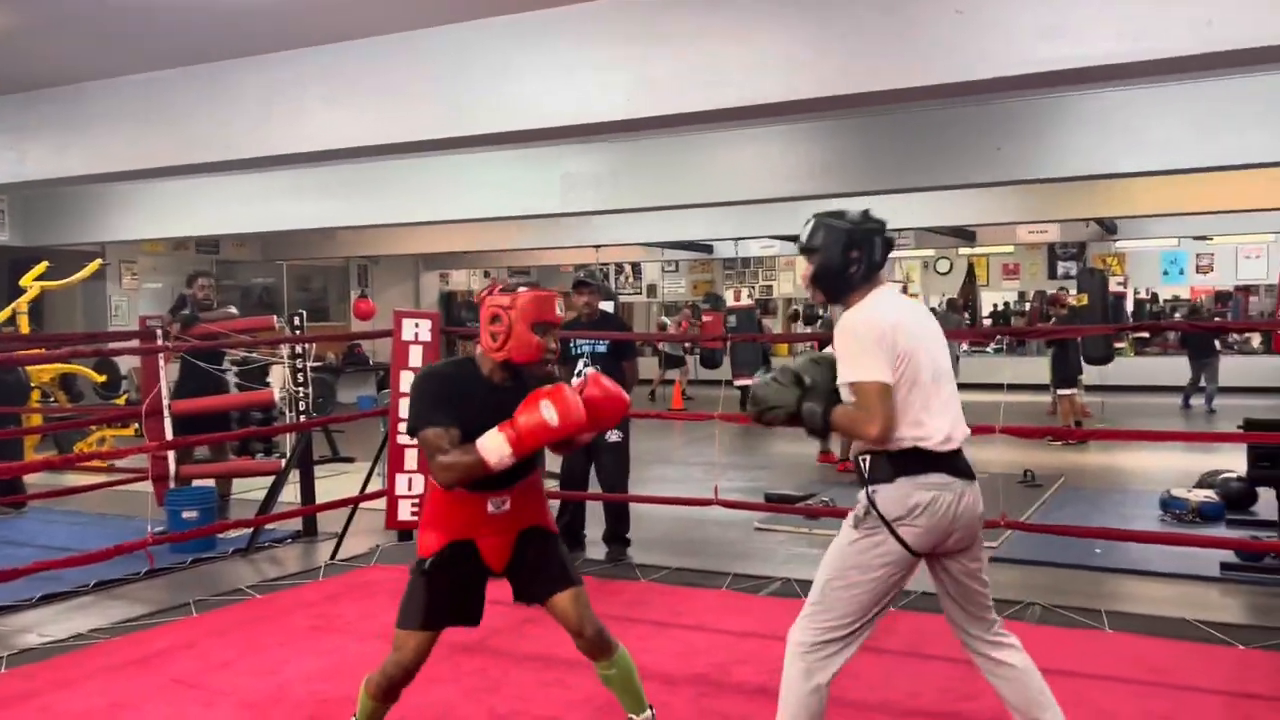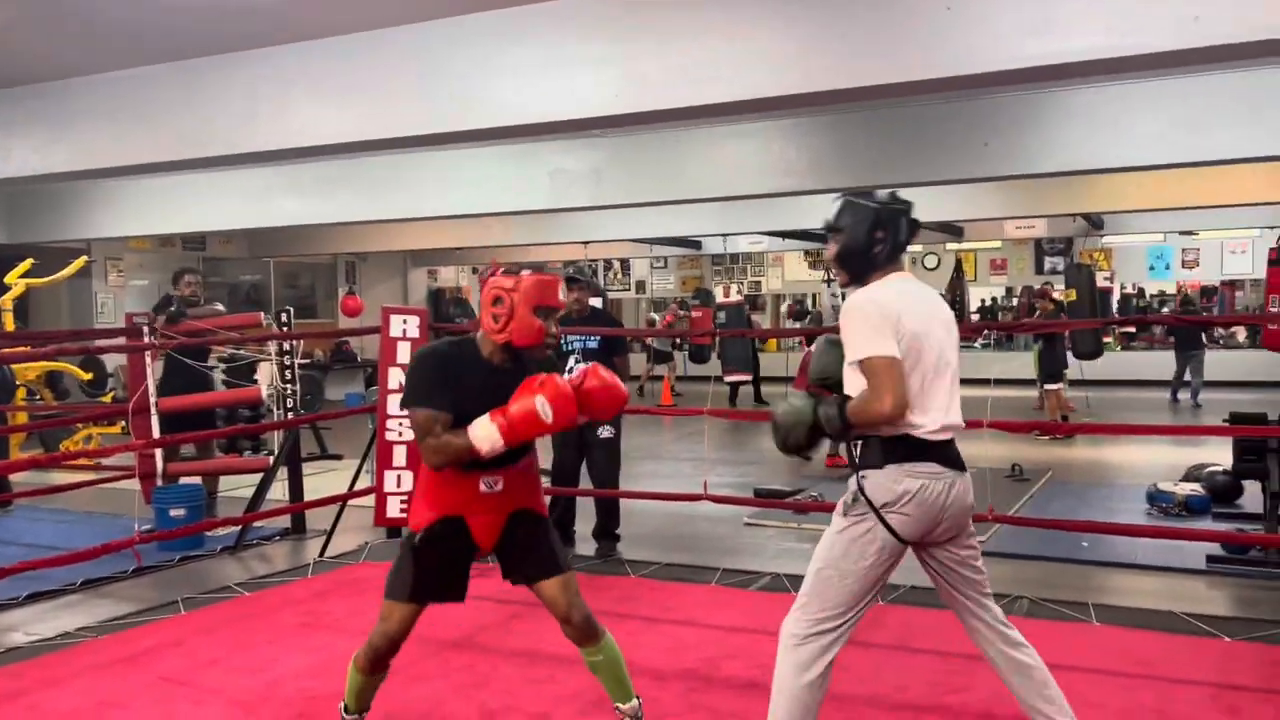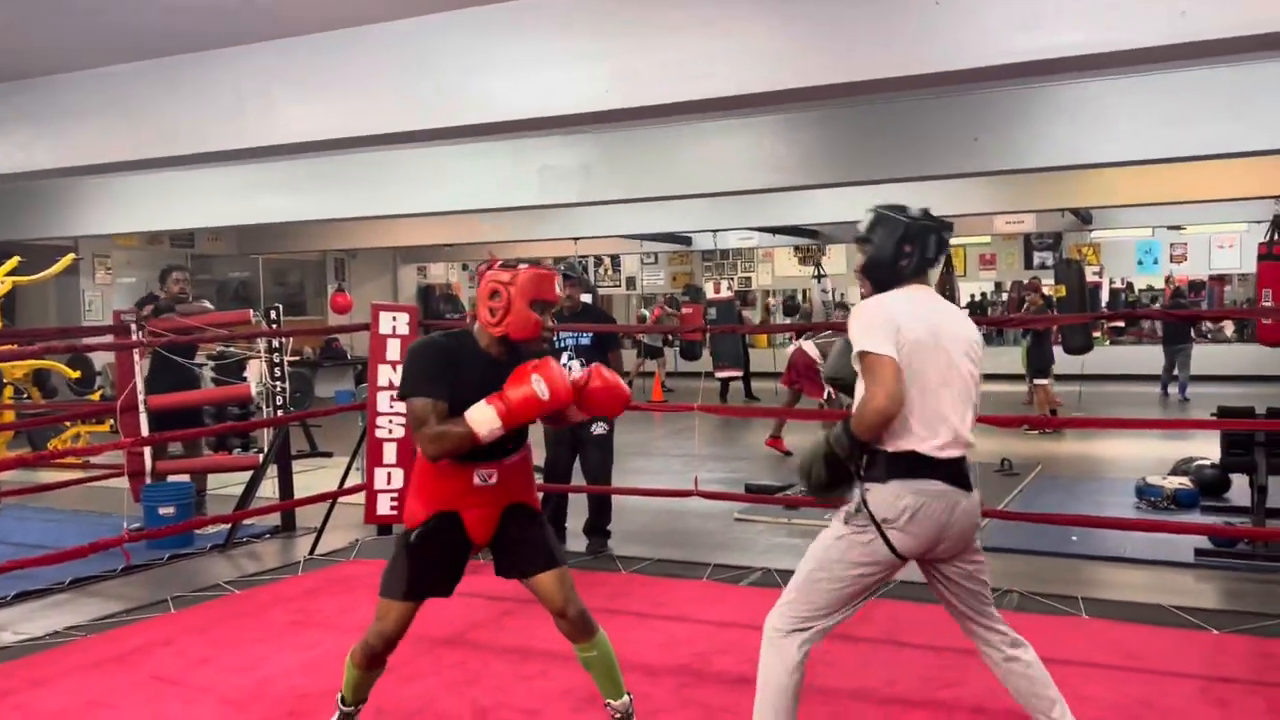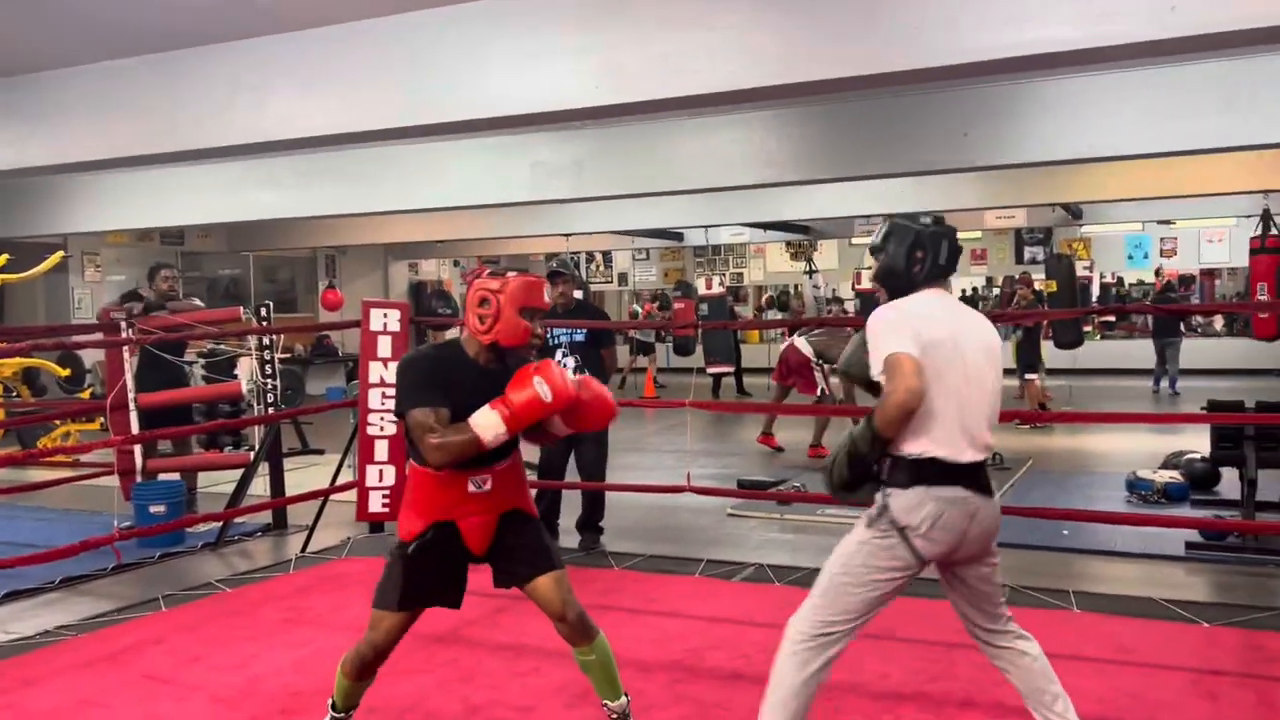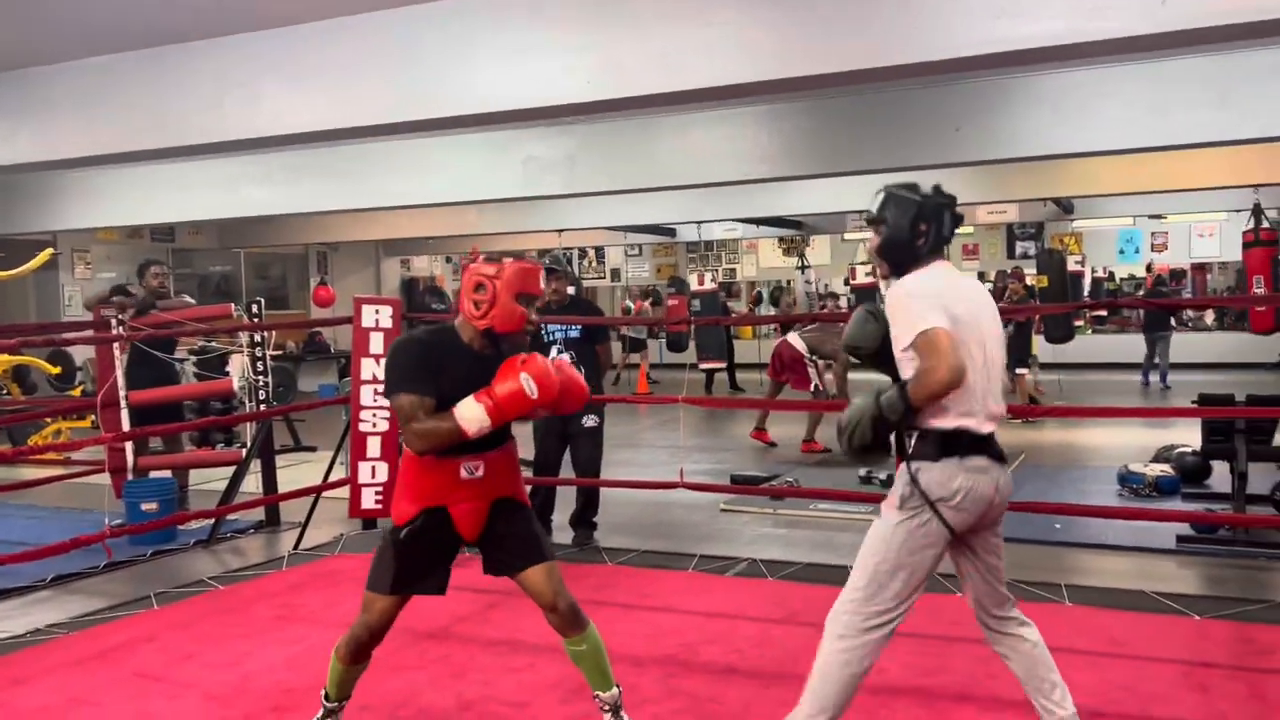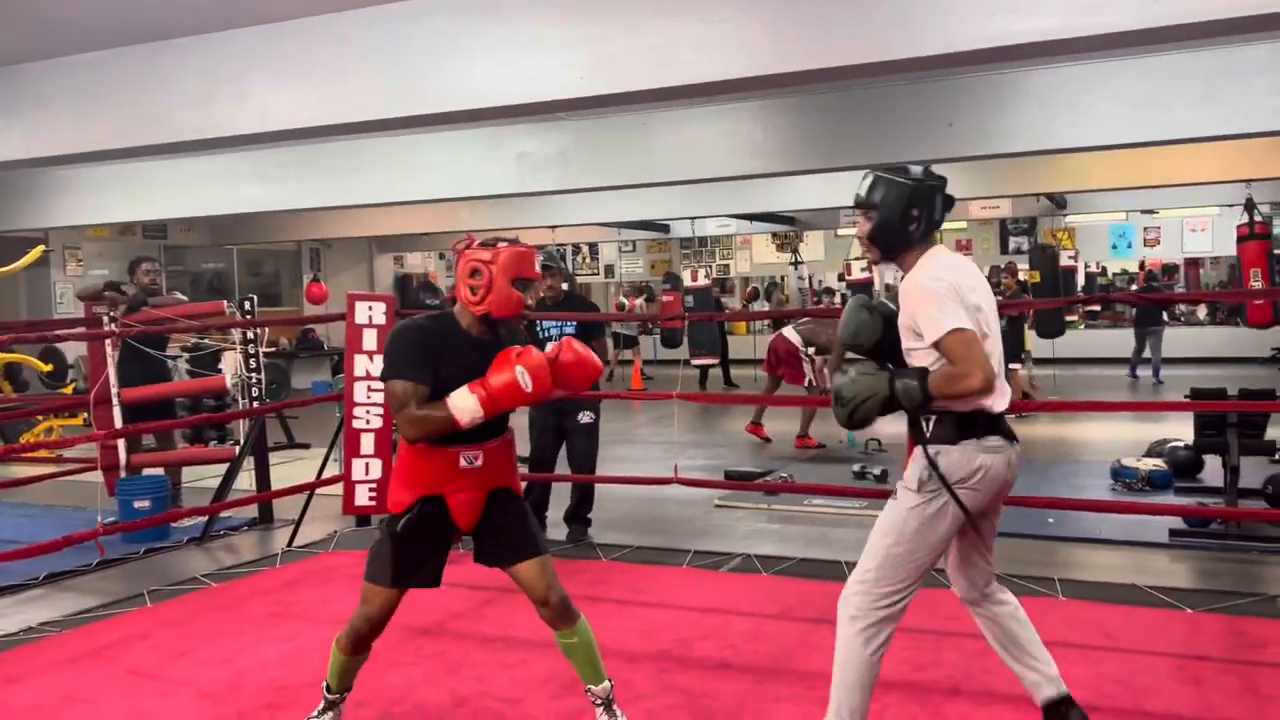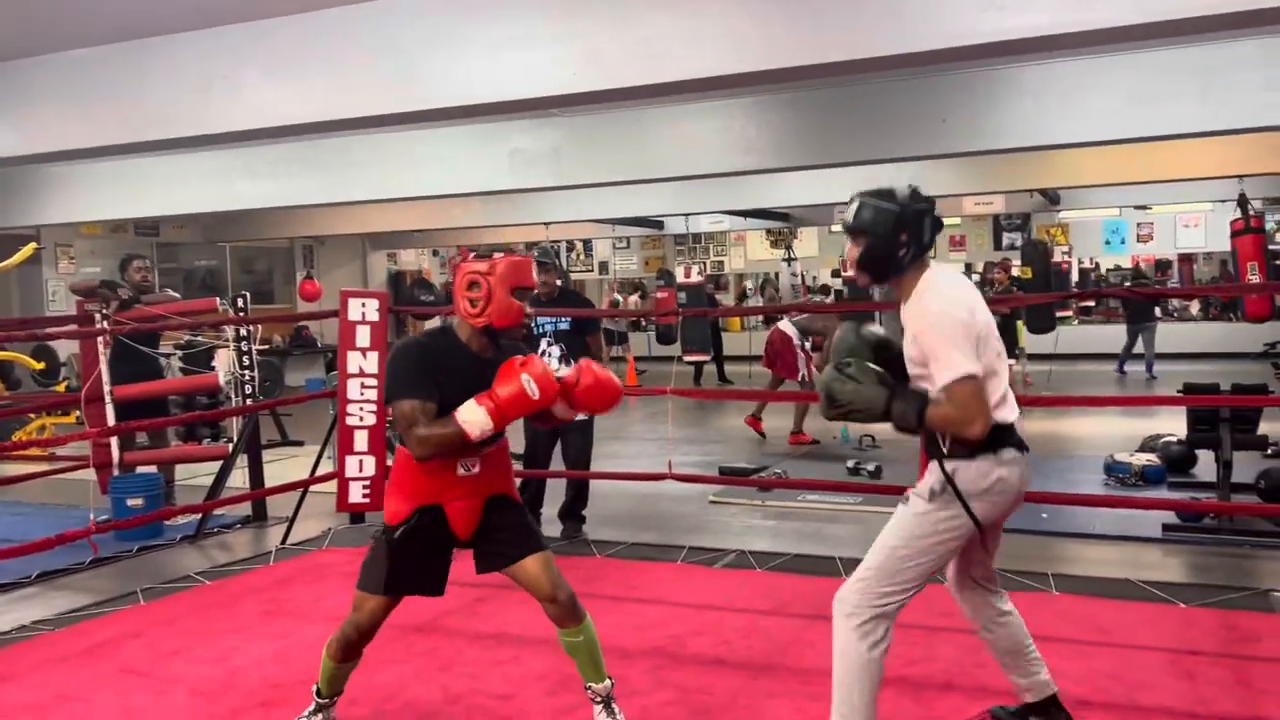
dt=0.1s
person 1, frame 1
left shoulder: (861, 322)
right shoulder: (915, 312)
left elbow: (874, 427)
left wrist: (803, 407)
right wrist: (834, 390)
left hip: (902, 497)
right hip: (958, 490)
left knee: (814, 641)
right knee: (987, 635)
person 1, frame 2
left shoulder: (867, 301)
right shoulder: (934, 302)
left elbow: (886, 405)
left wrist: (821, 413)
left hip: (891, 483)
right hip: (950, 480)
left knee: (807, 633)
right knee: (985, 619)
person 1, frame 3
left shoulder: (876, 311)
right shoulder: (963, 323)
left elbow: (882, 404)
left wrist: (837, 445)
left hip: (892, 496)
right hip: (955, 495)
left knee: (788, 628)
right knee: (988, 629)
person 1, frame 4
left shoulder: (892, 318)
right shoulder: (983, 327)
left elbow: (907, 398)
left wrist: (859, 444)
left hip: (914, 501)
right hip: (974, 500)
left knee: (812, 634)
right knee: (998, 628)
person 1, frame 5
left shoulder: (911, 290)
right shoulder: (976, 292)
left elbow: (947, 372)
left wrist: (883, 410)
right wrist: (891, 352)
left hip: (938, 473)
right hip: (987, 469)
left knee: (857, 621)
right knee: (999, 613)
person 1, frame 6
left shoulder: (928, 282)
right shoulder: (953, 266)
left elbow: (976, 378)
left wrist: (893, 390)
right wrist: (888, 336)
left hip: (953, 458)
right hip: (988, 451)
left knee: (866, 604)
right knee: (981, 589)
person 1, frame 7
left shoulder: (932, 308)
right shoulder: (946, 285)
left elbow: (971, 419)
left wrist: (888, 405)
right wrist: (883, 354)
left hip: (969, 471)
right hip: (1001, 463)
left knee: (860, 605)
right knee: (977, 592)
person 2, frame 1
left shoulder: (533, 379)
right shoulder: (438, 383)
left elbow: (562, 442)
right elbow: (447, 470)
left wrist: (585, 413)
right wrist: (522, 432)
left hip: (524, 525)
right hip: (455, 532)
left knee: (590, 632)
right knee: (402, 663)
person 2, frame 2
left shoulder: (531, 362)
right shoulder: (437, 361)
left elbow: (553, 419)
right elbow: (435, 451)
left wrist: (582, 395)
right wrist: (512, 422)
left hip: (516, 505)
right hip: (447, 511)
left knee: (576, 617)
right knee: (388, 636)
person 2, frame 3
left shoulder: (527, 355)
right shoulder: (433, 353)
left elbow: (549, 412)
right elbow: (431, 441)
left wrist: (584, 394)
right wrist: (510, 405)
left hip: (510, 500)
right hip: (441, 506)
left knee: (571, 611)
right knee: (384, 634)
person 2, frame 4
left shoulder: (516, 364)
right shoulder: (425, 366)
left elbow: (537, 430)
right elbow: (436, 449)
left wrist: (575, 413)
right wrist: (512, 409)
left hip: (506, 508)
right hip: (436, 516)
left knee: (571, 616)
right knee: (377, 642)
person 2, frame 5
left shoulder: (508, 350)
right shoulder: (416, 350)
right elbow: (419, 437)
left wrist: (554, 392)
right wrist: (497, 400)
left hip: (497, 496)
right hip: (429, 502)
left knee: (562, 606)
right knee: (370, 625)
person 2, frame 6
left shoulder: (508, 337)
right shoulder: (416, 338)
left elbow: (538, 391)
right elbow: (410, 423)
left wrist: (563, 371)
right wrist: (492, 393)
left hip: (494, 487)
right hip: (425, 492)
left knee: (553, 600)
right knee: (371, 616)
person 2, frame 7
left shoulder: (507, 349)
right shoulder: (416, 355)
left elbow: (538, 411)
right elbow: (420, 441)
left wrist: (576, 395)
right wrist: (498, 405)
left hip: (490, 494)
right hip: (423, 501)
left knee: (560, 598)
right knee: (362, 622)
person 3, frame 1
left shoulder: (617, 327)
right shoulder: (567, 330)
left elbow: (631, 374)
left knee: (614, 482)
right knee: (571, 479)
left ankle: (617, 541)
right ankle: (571, 537)
person 3, frame 2
left shoulder: (608, 323)
right shoulder: (558, 327)
left elbow: (622, 369)
left hip: (602, 413)
left knee: (605, 477)
right knee: (562, 475)
left ankle: (607, 537)
right ankle: (561, 533)
person 3, frame 3
left shoulder: (600, 319)
right shoulder: (550, 323)
left elbow: (616, 365)
left knee: (598, 474)
right knee: (555, 472)
left ankle: (598, 533)
right ankle: (553, 530)
person 3, frame 4
left shoulder: (594, 315)
right shoulder: (543, 321)
left elbow: (611, 361)
left knee: (592, 470)
right knee: (549, 468)
left ankle: (590, 529)
right ankle: (545, 526)
person 3, frame 5
left shoulder: (588, 311)
right shoulder: (537, 316)
left elbow: (605, 357)
left wrist: (588, 384)
left hip: (585, 402)
left knee: (587, 467)
right knee: (544, 464)
left ankle: (584, 525)
right ankle: (538, 522)
person 3, frame 6
left shoulder: (584, 307)
right shoulder: (532, 312)
left elbow: (601, 353)
left hip: (581, 398)
right hip: (545, 399)
left knee: (582, 463)
right knee: (539, 460)
left ankle: (578, 520)
right ankle: (533, 517)
person 3, frame 7
left shoulder: (578, 303)
right shoulder: (527, 309)
left elbow: (596, 350)
left knee: (577, 459)
right knee: (534, 456)
left ankle: (572, 516)
right ankle: (528, 513)
person 4, frame 1
left shoulder: (223, 313)
right shoulder: (183, 317)
left elbow: (232, 315)
left wrist: (194, 318)
right wrist: (176, 310)
left hip: (214, 389)
right hip: (185, 389)
left knee: (220, 450)
right knee: (182, 454)
left ankle: (223, 511)
person 4, frame 2
left shoulder: (208, 310)
right shoulder: (168, 315)
left elbow: (220, 312)
left wrist: (180, 313)
right wrist: (163, 305)
left hip: (200, 387)
right hip: (170, 388)
left knee: (206, 449)
right knee: (169, 451)
left ankle: (211, 508)
person 4, frame 3
left shoulder: (196, 307)
right shoulder: (155, 311)
left elbow: (208, 309)
left wrist: (169, 307)
right wrist: (145, 302)
left hip: (186, 384)
right hip: (157, 385)
left knee: (193, 447)
right knee: (157, 449)
left ankle: (200, 506)
person 4, frame 4
left shoulder: (185, 305)
right shoulder: (142, 308)
left elbow: (199, 307)
left wrist: (160, 305)
right wrist: (131, 296)
left hip: (175, 382)
right hip: (146, 383)
left knee: (183, 444)
right knee: (146, 447)
left ankle: (191, 504)
person 4, frame 5
left shoulder: (176, 302)
right shoulder: (131, 304)
left elbow: (190, 305)
right elbow: (90, 304)
left wrist: (150, 305)
right wrist: (117, 291)
left hip: (166, 379)
right hip: (137, 380)
left knee: (174, 441)
right knee: (138, 444)
left ankle: (183, 501)
person 4, frame 6
left shoulder: (165, 300)
right shoulder: (122, 300)
left elbow: (182, 301)
right elbow: (82, 294)
left wrist: (143, 302)
right wrist: (113, 286)
left hip: (158, 377)
right hip: (128, 378)
left knee: (166, 439)
right knee: (130, 442)
left ankle: (175, 498)
person 4, frame 7
left shoulder: (158, 297)
right shoulder: (114, 297)
left elbow: (175, 298)
right elbow: (75, 287)
left wrist: (136, 300)
right wrist: (109, 286)
left hip: (150, 374)
right hip: (120, 376)
left knee: (159, 437)
right knee: (124, 440)
left ankle: (169, 496)
